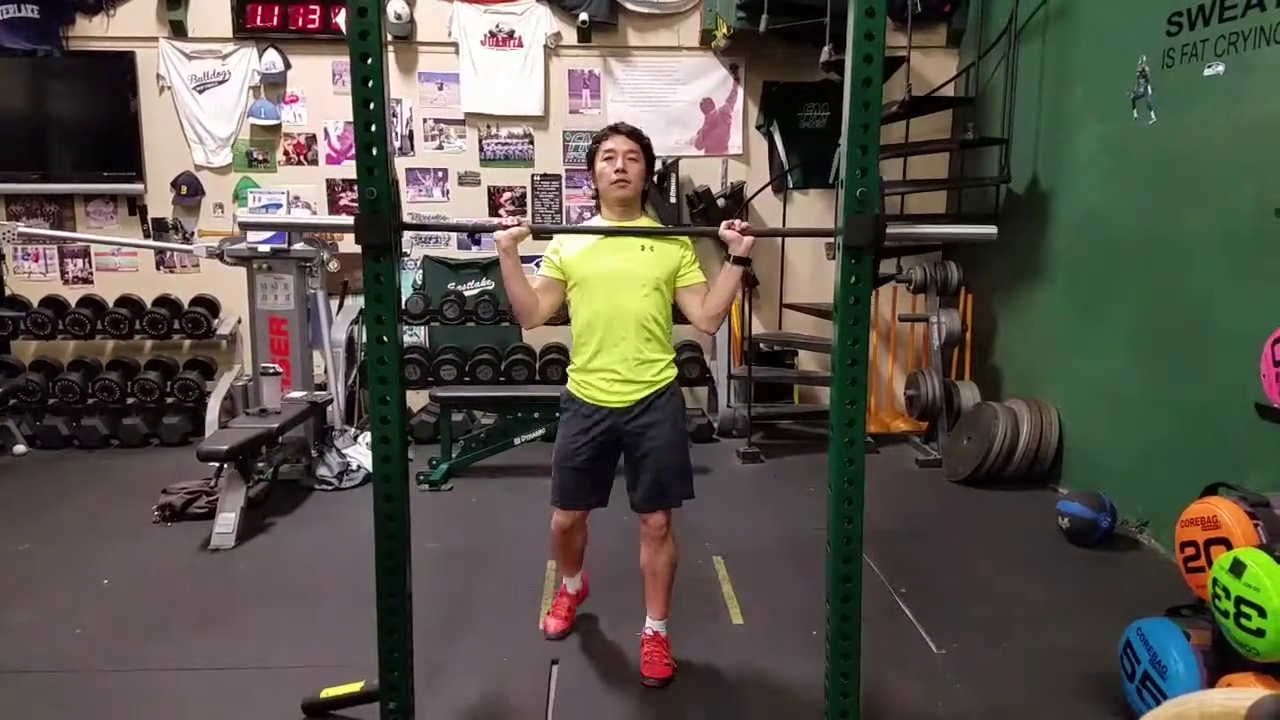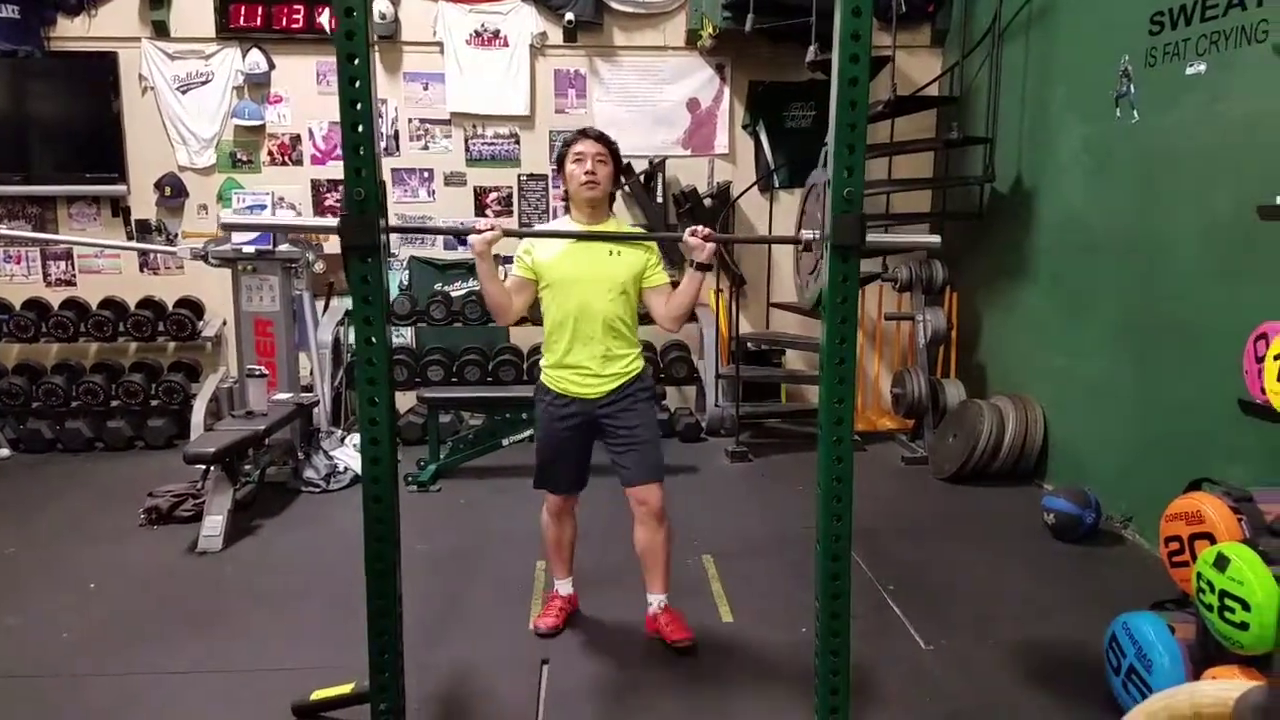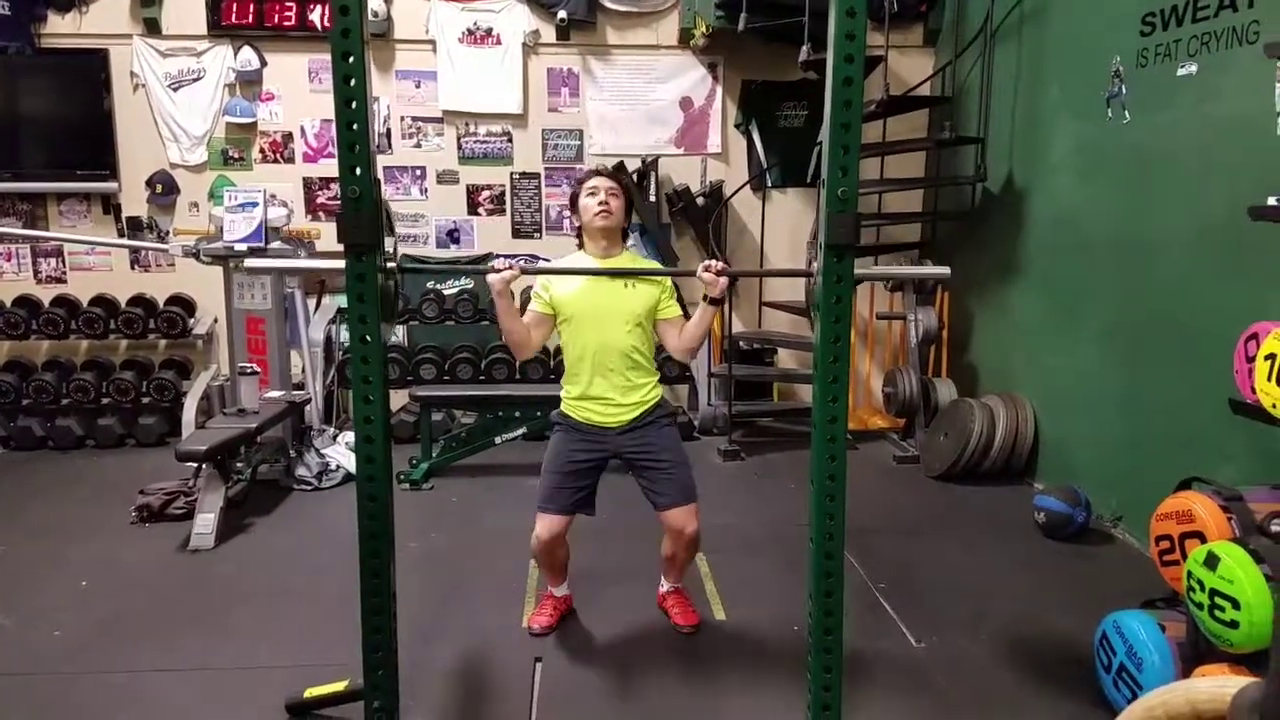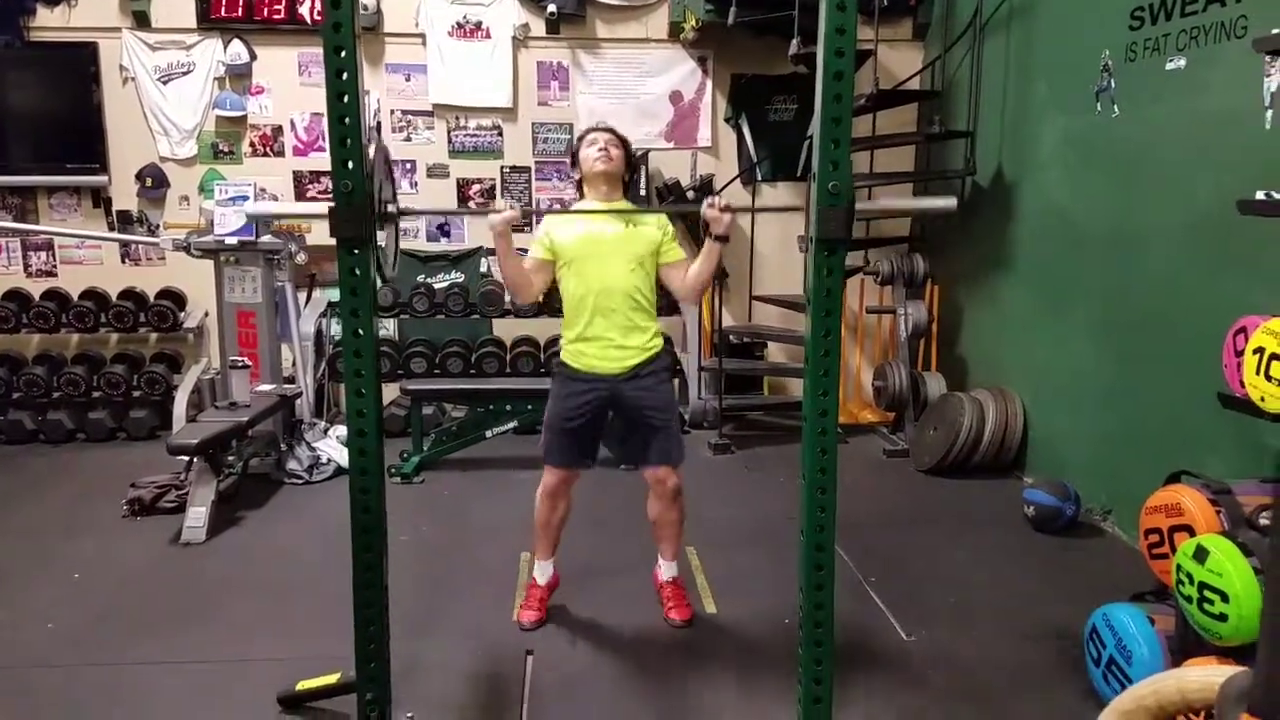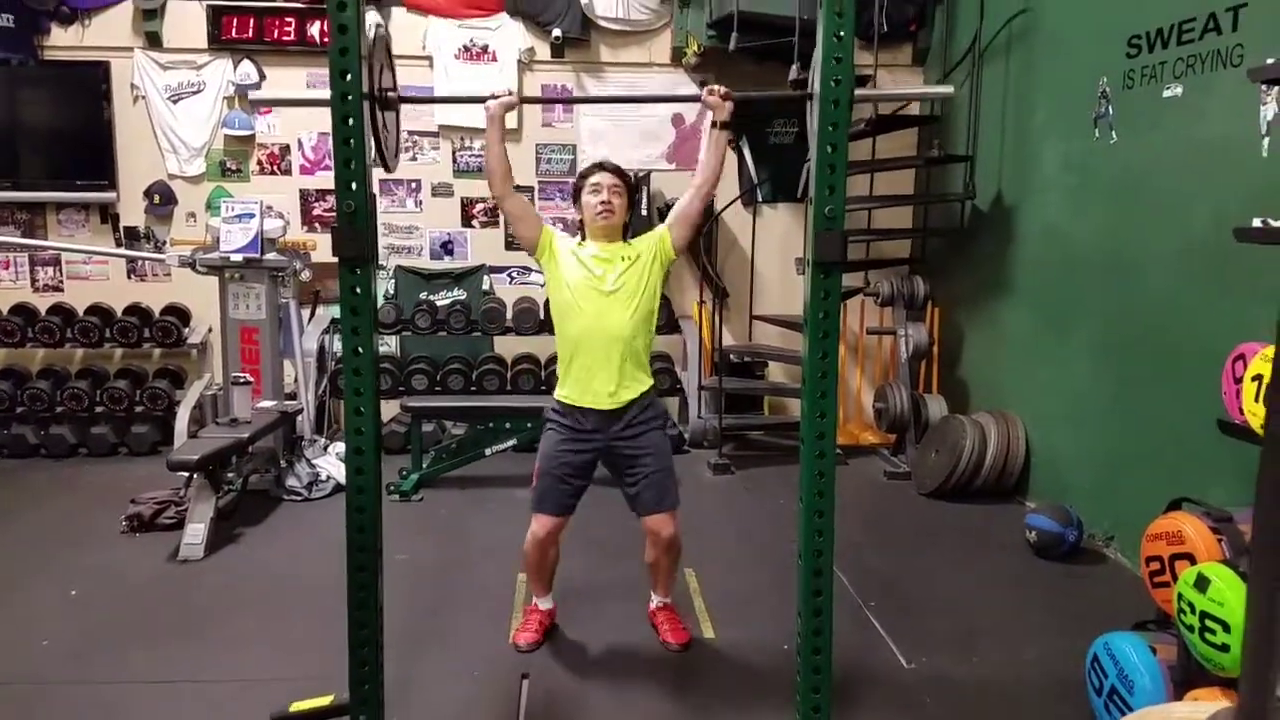
dt=0.4s
person 1, frame 1
left shoulder: (674, 244)
right shoulder: (567, 242)
left elbow: (707, 318)
right elbow: (530, 315)
left wrist: (736, 259)
right wrist: (507, 254)
left hip: (654, 401)
right hip: (585, 400)
left knee: (656, 524)
right knee: (566, 519)
left ankle: (655, 632)
right ankle: (572, 587)
person 1, frame 2
left shoulder: (639, 244)
right shoulder: (538, 242)
left elbow: (671, 317)
right elbow: (505, 313)
left wrist: (699, 264)
right wrist: (483, 257)
left hip: (625, 389)
right hip: (560, 393)
left knee: (648, 500)
right knee: (558, 502)
left ankle: (659, 607)
right ankle: (563, 592)
person 1, frame 3
left shoulder: (653, 276)
right shoulder: (554, 277)
left elbow: (683, 348)
right elbow: (523, 348)
left wrist: (712, 299)
right wrist: (500, 295)
left hip: (646, 418)
right hip: (579, 422)
left knee: (685, 527)
right knee: (546, 535)
left ankle: (670, 589)
right ankle: (558, 593)
person 1, frame 4
left shoulder: (654, 224)
right shoulder: (557, 226)
left elbow: (690, 290)
right elbow: (523, 292)
left wrist: (716, 235)
right wrist: (501, 235)
left hip: (645, 369)
right hip: (579, 371)
left knee: (664, 480)
right knee: (555, 480)
left ankle: (668, 576)
right ankle: (542, 578)
person 1, frame 5
left shoulder: (652, 253)
right shoulder: (555, 251)
left elbow: (702, 189)
right elbow: (502, 192)
left wrist: (720, 125)
right wrist: (496, 121)
left hip: (636, 414)
right hip: (571, 415)
left knee: (664, 531)
right knee: (541, 533)
left ankle: (660, 604)
right ankle: (541, 608)
